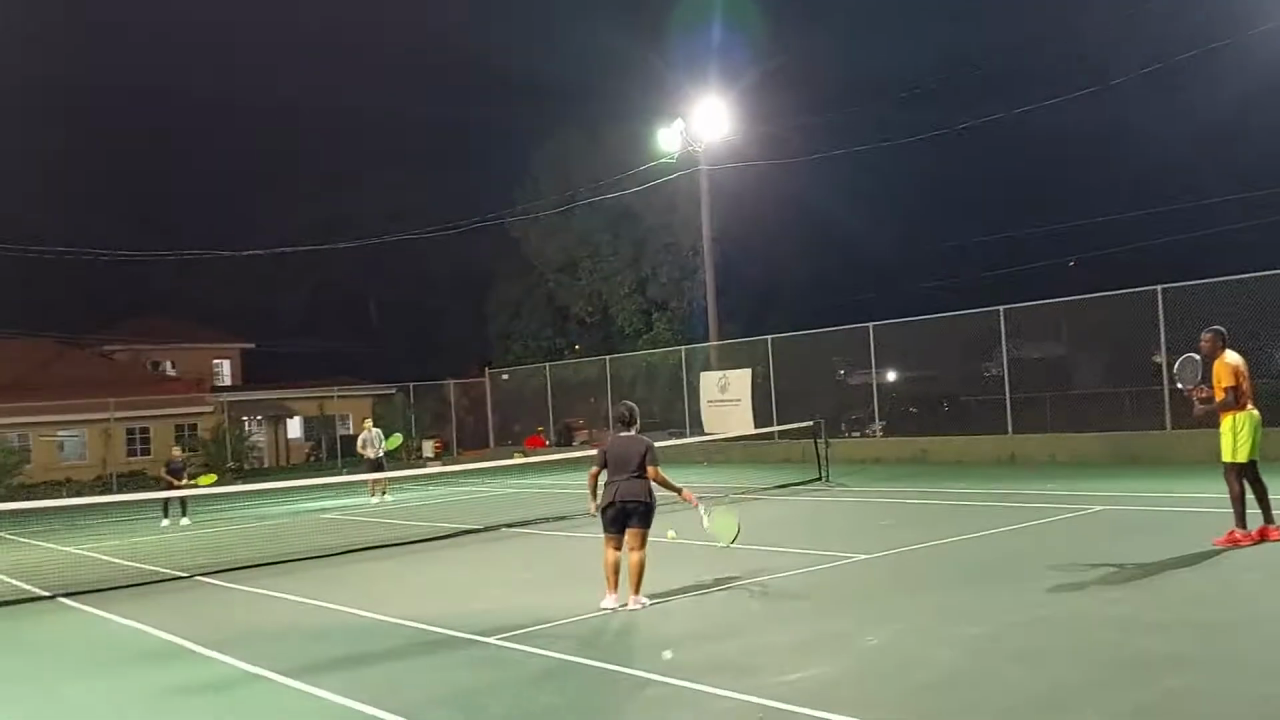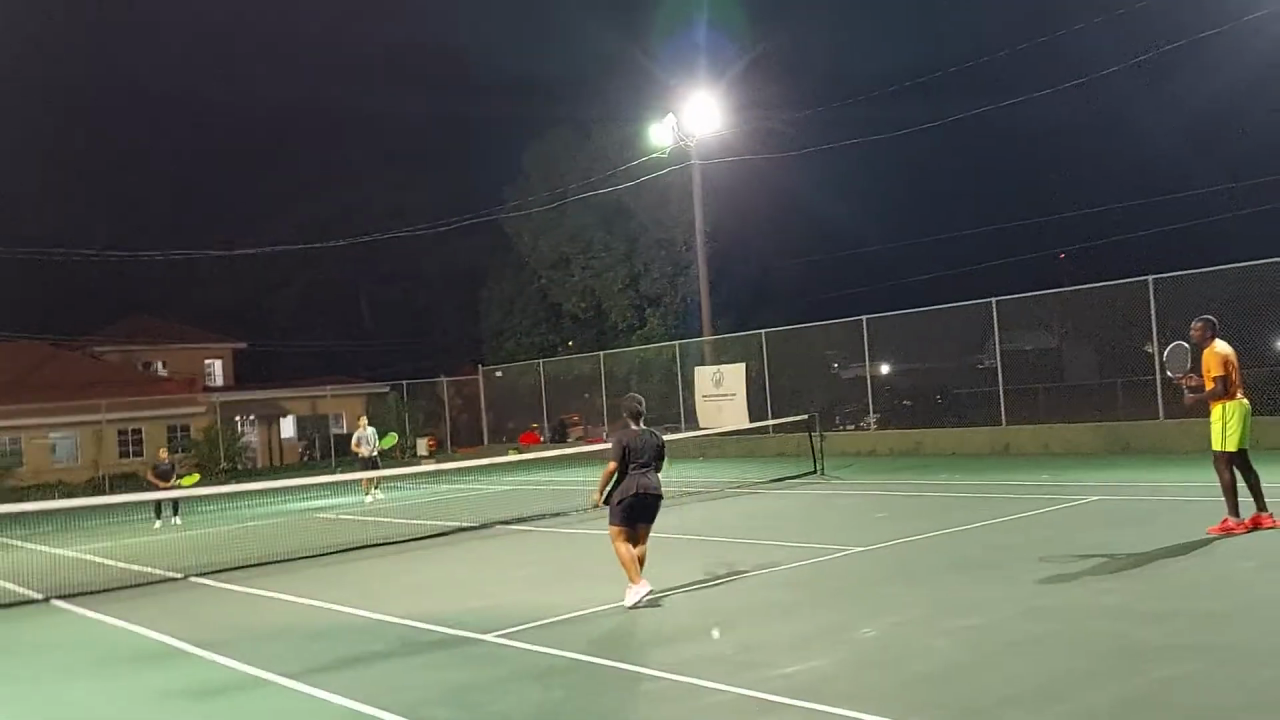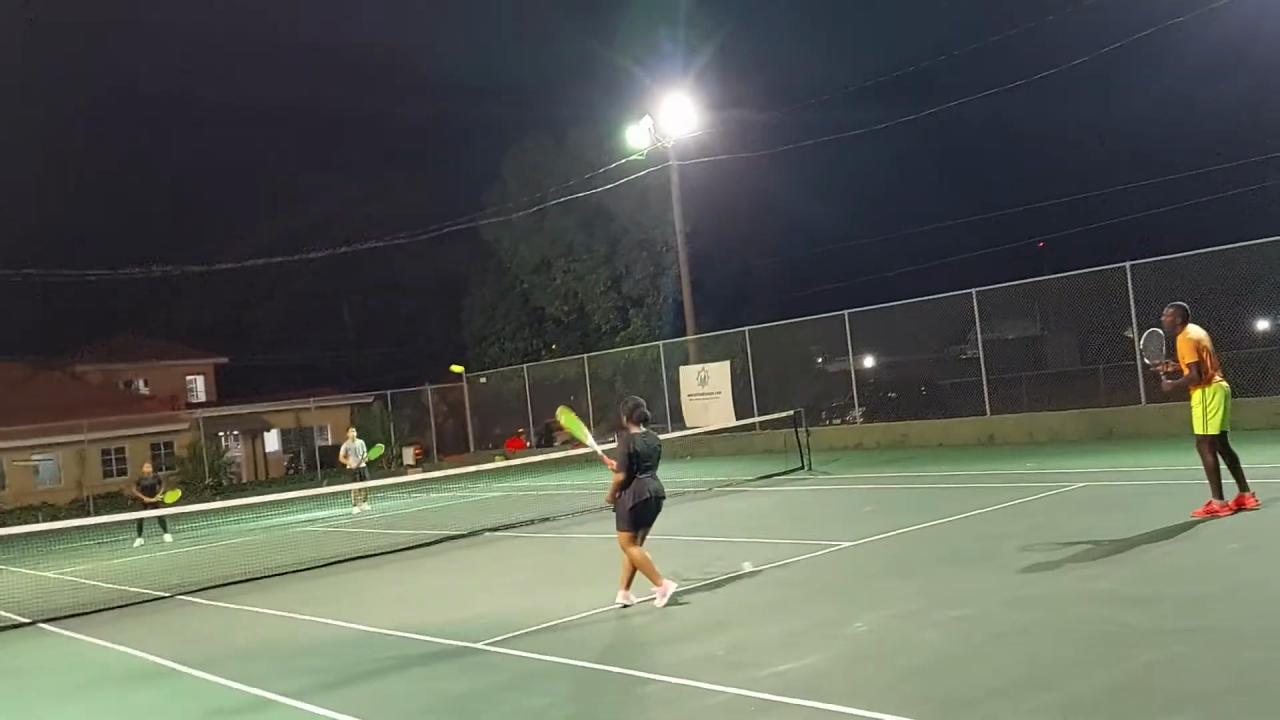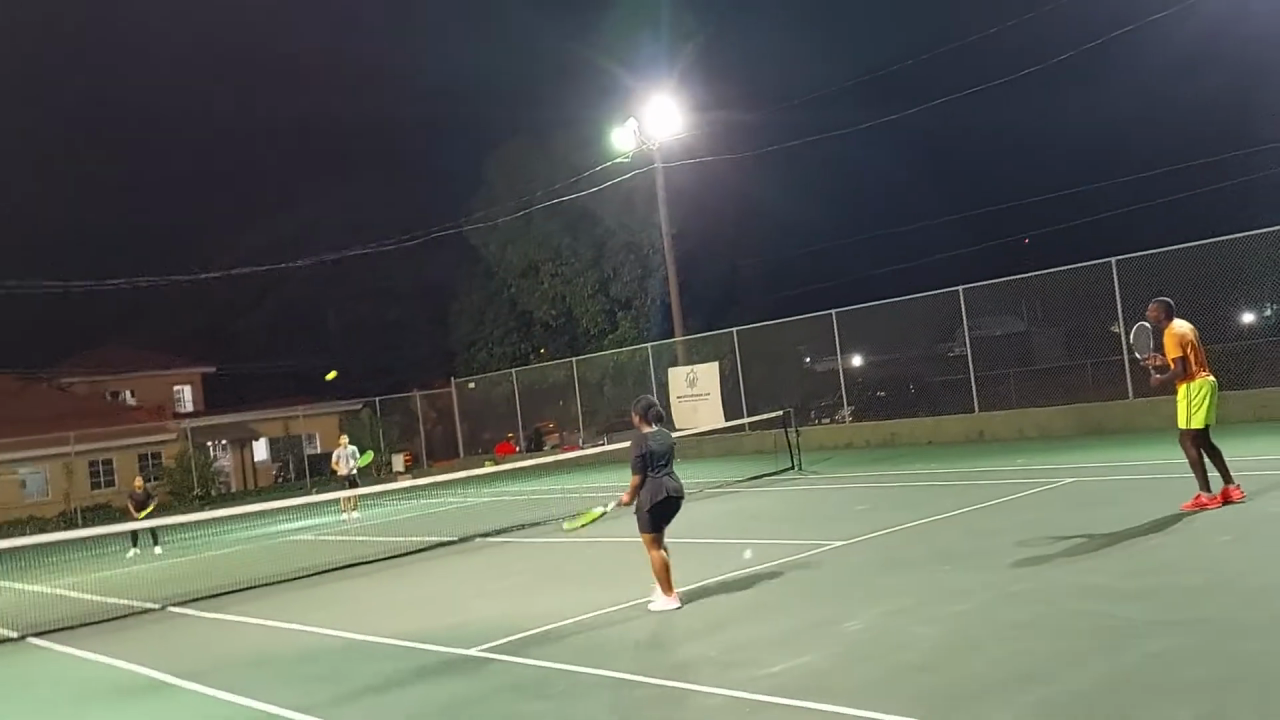
dt=0.3s
person 1, frame 1
left shoulder: (1223, 363)
right shoulder: (1233, 358)
left elbow: (1232, 400)
left wrist: (1206, 409)
right wrist: (1211, 394)
left hip: (1237, 420)
right hip: (1247, 417)
left knee: (1232, 474)
right knee: (1250, 473)
left ankle: (1241, 532)
person 1, frame 2
left shoulder: (1212, 352)
right shoulder: (1222, 347)
left elbow: (1221, 389)
left wrist: (1196, 398)
right wrist: (1201, 383)
left hip: (1227, 409)
right hip: (1237, 405)
left knee: (1222, 463)
right knee: (1241, 461)
left ankle: (1234, 520)
right ankle: (1263, 514)
person 1, frame 3
left shoulder: (1186, 339)
right shoulder: (1196, 331)
left elbow: (1196, 376)
left wrist: (1173, 385)
right wrist: (1177, 367)
left hip: (1207, 393)
right hip: (1218, 388)
left knee: (1205, 446)
right knee: (1221, 445)
left ankle: (1218, 502)
right ankle: (1245, 494)
person 1, frame 4
left shoulder: (1171, 334)
right shoulder: (1184, 326)
left elbow: (1181, 370)
left wrist: (1160, 380)
right wrist: (1165, 361)
left hip: (1193, 387)
right hip: (1205, 383)
left knee: (1188, 440)
right knee: (1202, 439)
left ankle: (1207, 496)
right ankle: (1231, 487)
person 2, frame 1
left shoulder: (608, 444)
right shoulder: (645, 444)
left elbow: (593, 473)
right elbow: (655, 475)
left wrist: (593, 499)
right wrist: (679, 491)
left hip: (613, 499)
right hip: (641, 498)
left knee: (612, 547)
right knee: (636, 548)
left ankle: (611, 595)
right ankle: (635, 596)
person 2, frame 2
left shoulder: (622, 437)
right shoulder: (656, 437)
left elbow: (612, 468)
left wrist: (599, 492)
left hip: (627, 492)
right hip: (652, 491)
left knee: (620, 540)
right knee: (639, 542)
left ankle: (638, 584)
right ankle: (635, 588)
person 2, frame 3
left shoulder: (626, 441)
right shoulder: (654, 438)
left elbow: (622, 477)
left wrist: (612, 494)
right wrist: (619, 466)
left hip: (634, 496)
right hip: (654, 493)
left knee: (629, 545)
right knee: (634, 543)
left ankle: (662, 585)
right ankle: (624, 592)
person 2, frame 4
left shoulder: (640, 442)
right shoulder: (666, 436)
left elbow: (638, 478)
left wrist: (629, 497)
right wrist: (636, 493)
left hip: (653, 496)
right hip: (673, 491)
left knee: (654, 547)
right knee: (655, 542)
left ankle: (669, 596)
right ankle: (664, 588)
